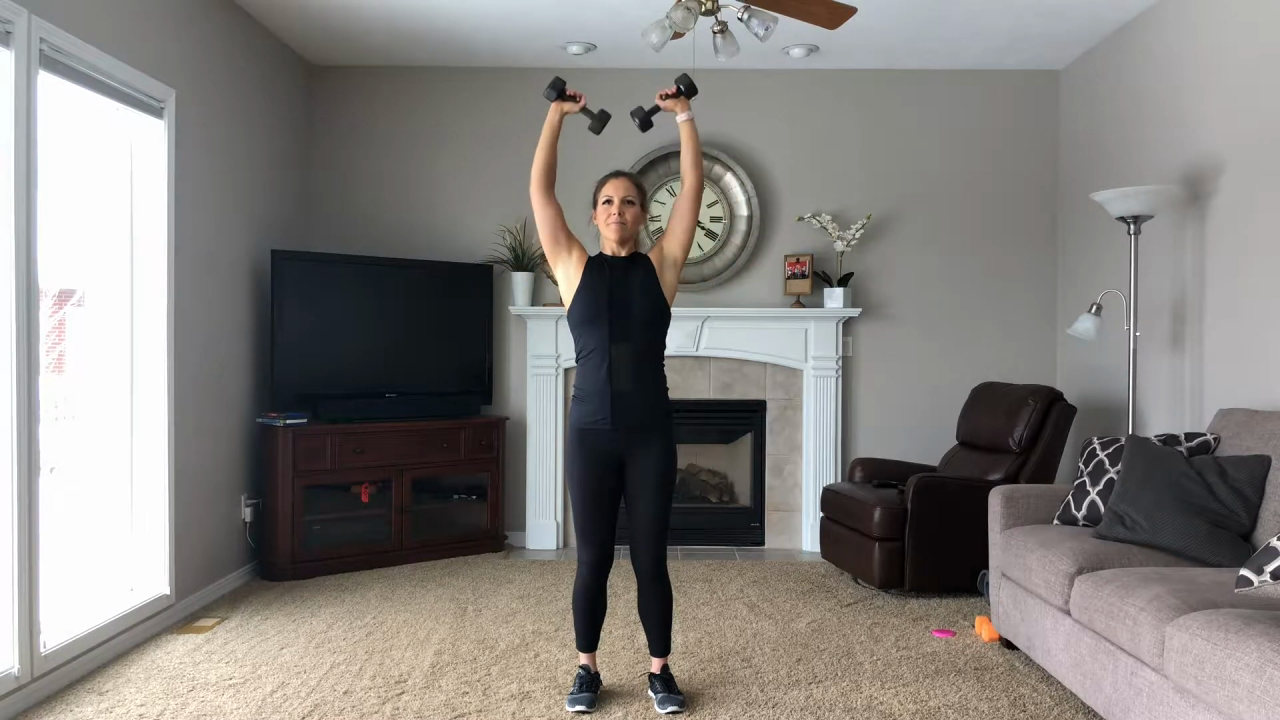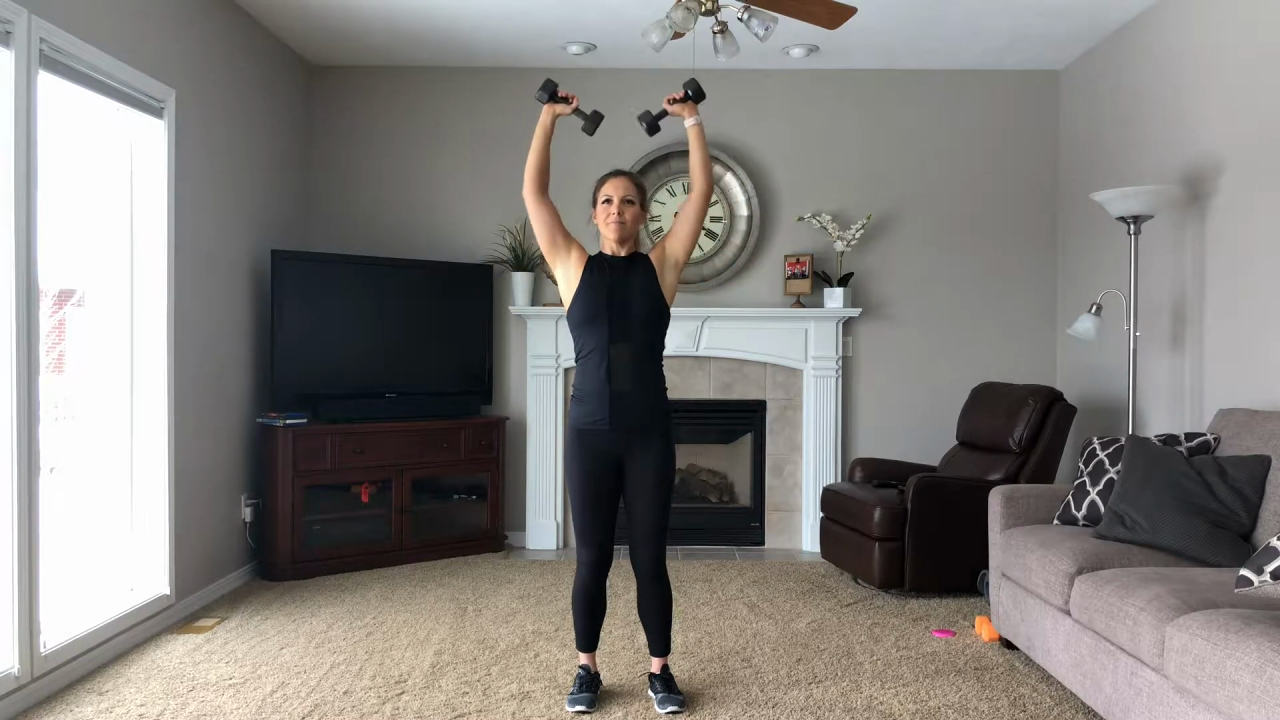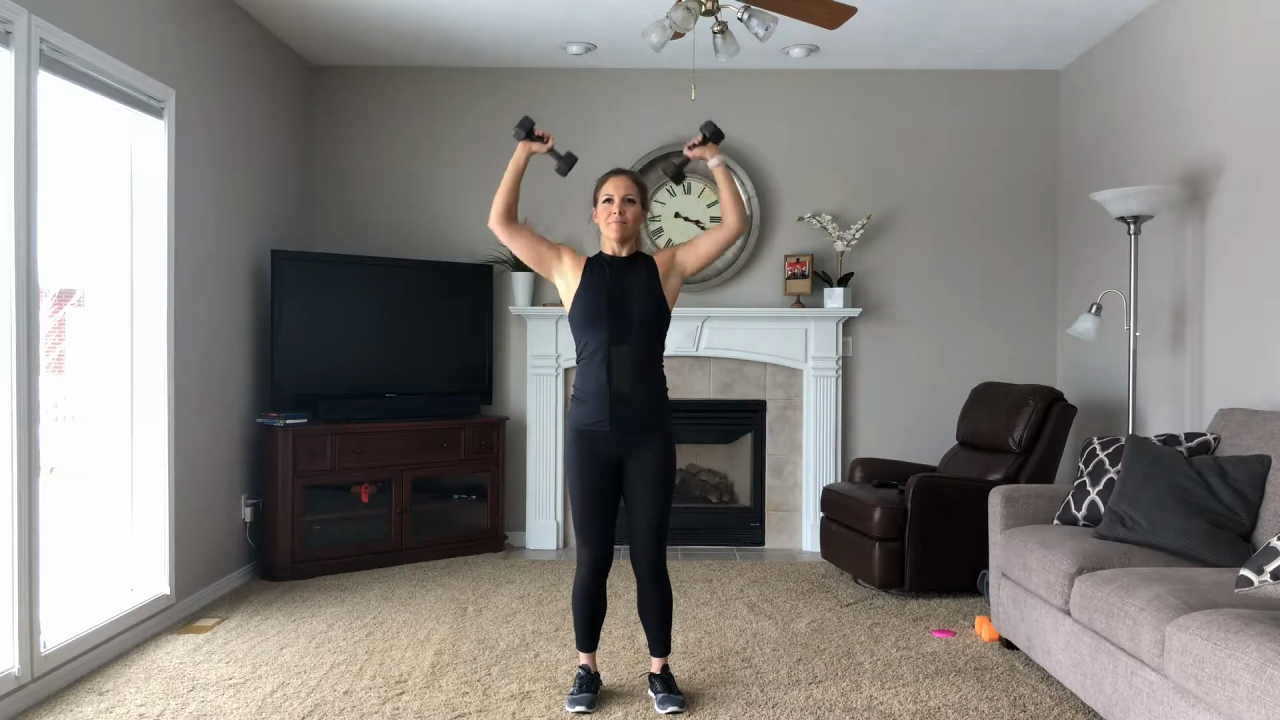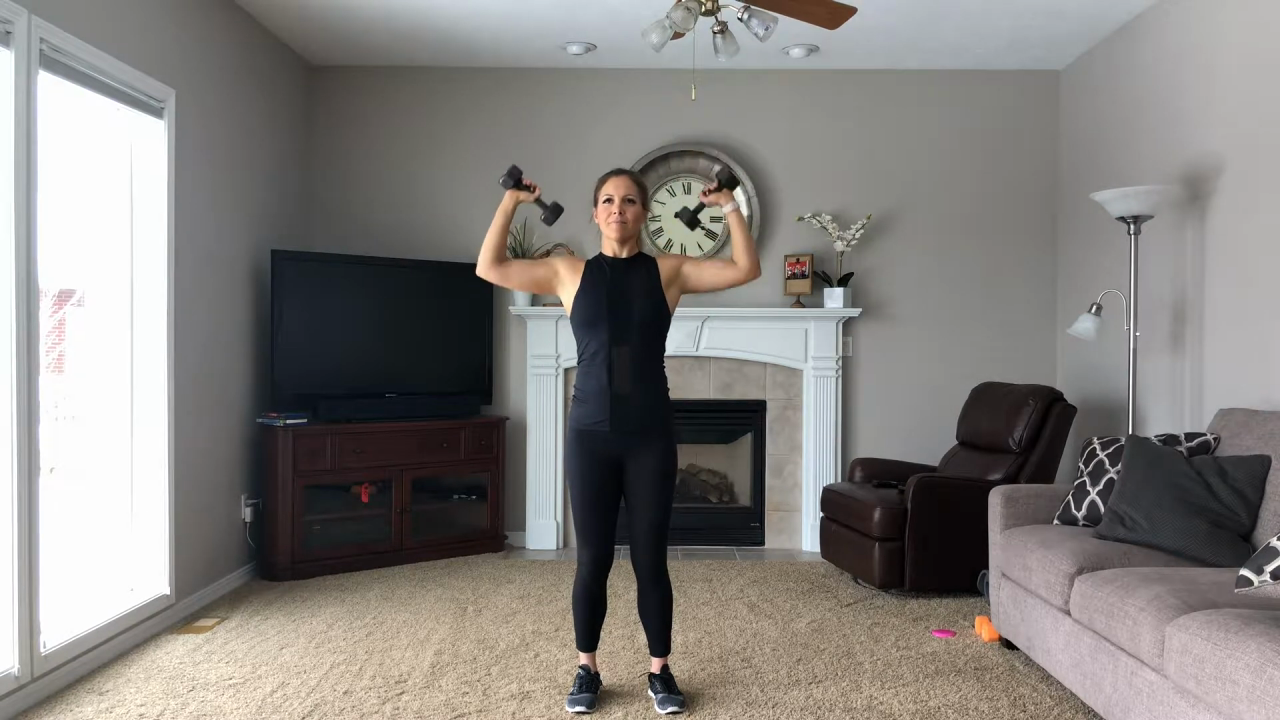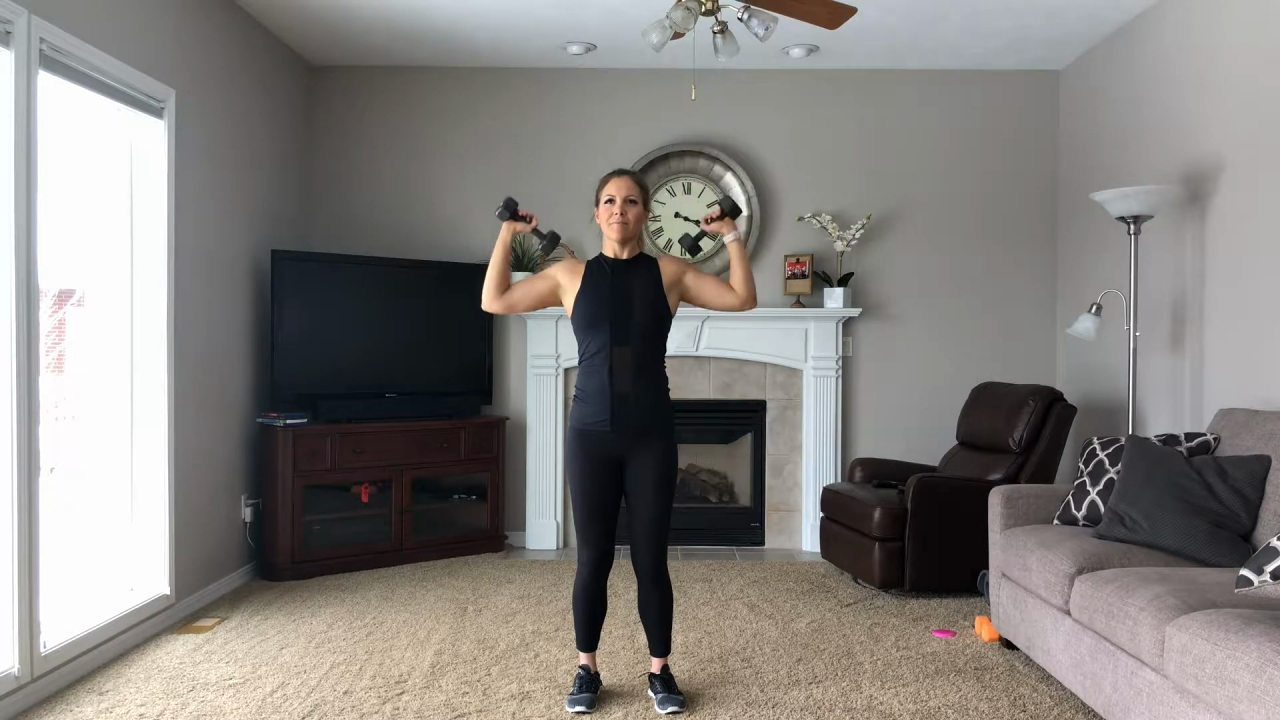
dt=0.3s
person 1, frame 1
left shoulder: (661, 266)
right shoulder: (573, 266)
left elbow: (692, 185)
right elbow: (540, 186)
left wrist: (683, 116)
right wrist: (557, 115)
left hip: (650, 435)
right hip: (591, 434)
left knee: (651, 560)
right knee: (592, 560)
right ankle: (587, 669)
person 1, frame 2
left shoulder: (661, 265)
right shoulder: (572, 266)
left elbow: (703, 191)
right elbow: (532, 190)
left wrist: (691, 121)
right wrist: (549, 117)
left hip: (648, 436)
right hip: (589, 434)
left knee: (649, 560)
right knee: (592, 559)
right ankle: (587, 669)
person 1, frame 3
left shoulder: (665, 267)
right shoulder: (571, 268)
left elbow: (734, 223)
right elbow: (500, 221)
left wrist: (713, 160)
right wrist: (524, 153)
left hip: (649, 435)
right hip: (589, 434)
left knee: (650, 559)
right knee: (592, 560)
left ankle: (659, 670)
right ankle: (587, 669)
person 1, frame 4
left shoulder: (667, 270)
right shoulder: (570, 271)
left elbow: (746, 269)
right elbow: (488, 269)
left wrist: (729, 207)
right wrist: (509, 204)
left hip: (650, 435)
right hip: (590, 433)
left knee: (650, 559)
right knee: (592, 559)
left ankle: (660, 670)
right ankle: (587, 669)
person 1, frame 5
left shoulder: (669, 272)
right shoulder: (570, 274)
left elbow: (743, 298)
right elbow: (493, 301)
left wrist: (730, 234)
right wrist: (507, 234)
left hip: (651, 435)
right hip: (591, 433)
left knee: (651, 560)
right knee: (592, 559)
left ankle: (660, 670)
right ankle: (587, 670)
